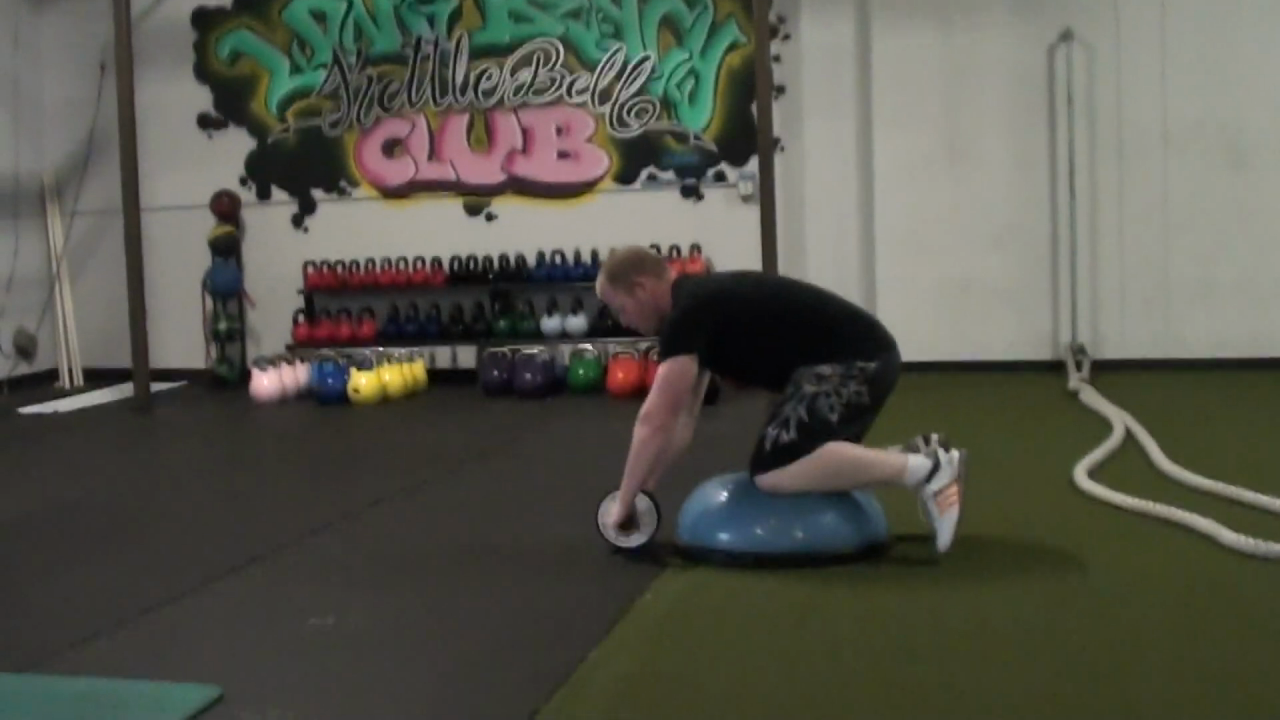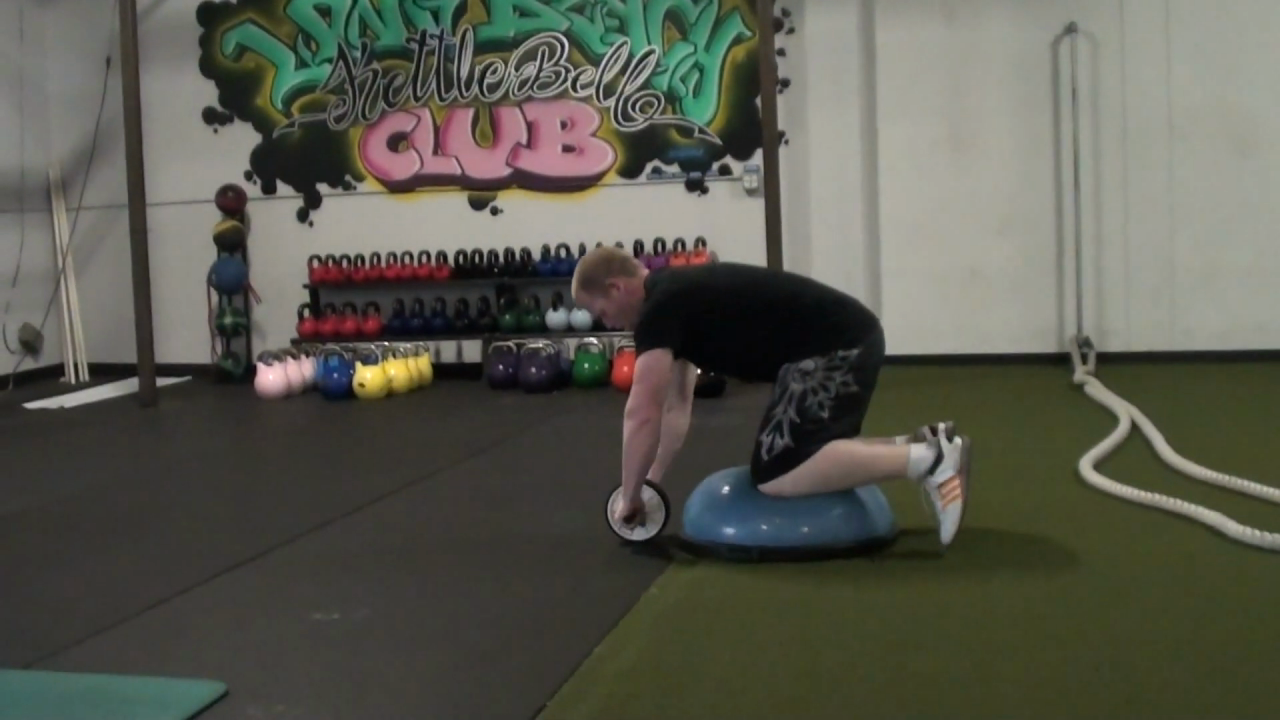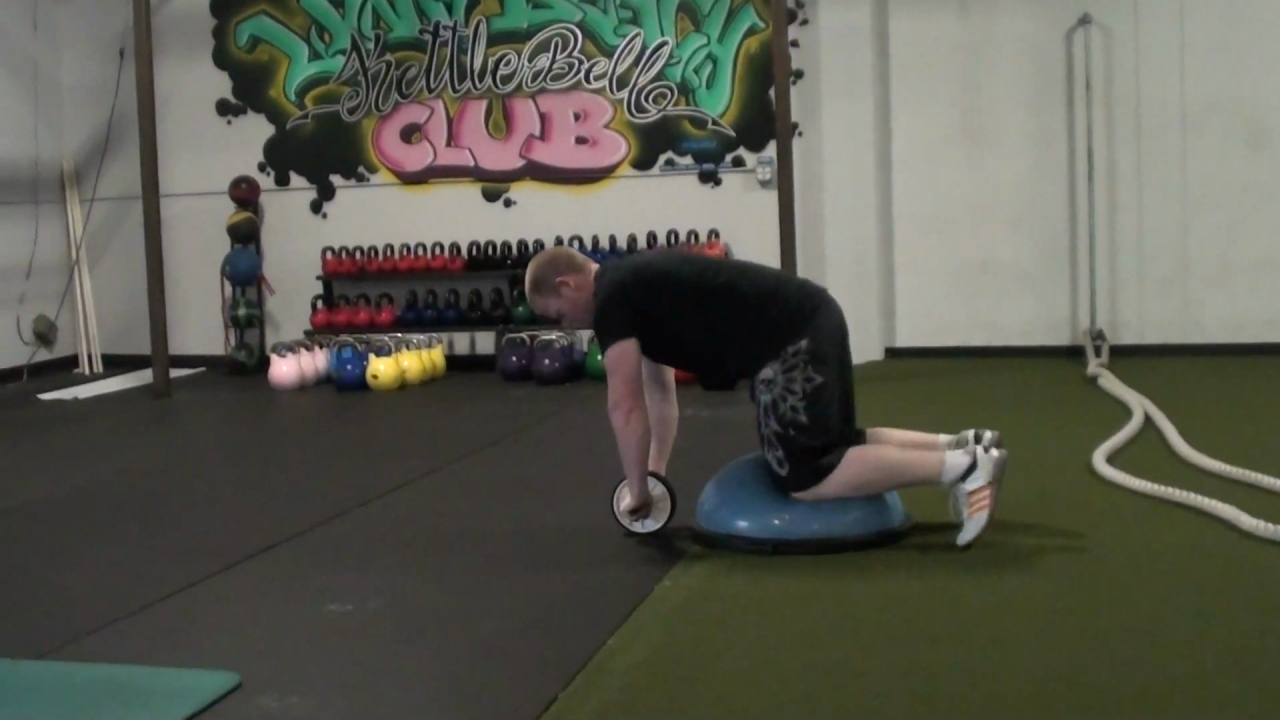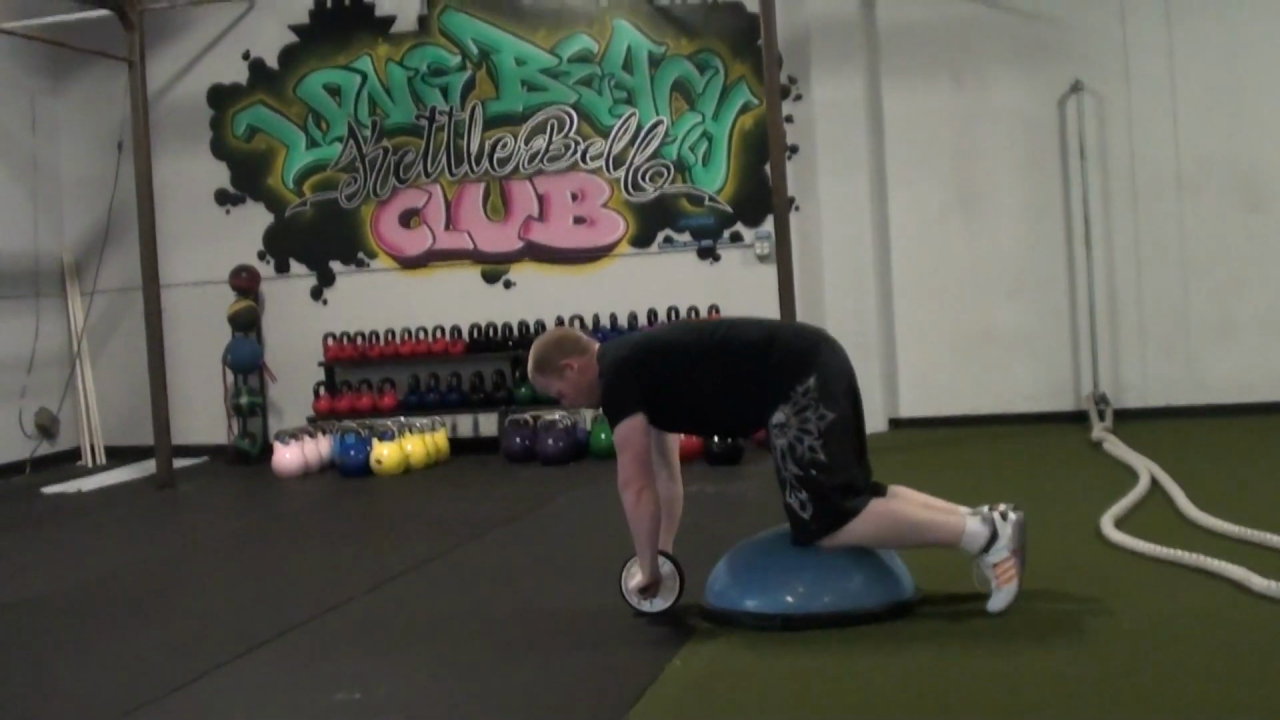
dt=1s
person 1, frame 1
left shoulder: (688, 312)
right shoulder: (696, 308)
left elbow: (656, 419)
right elbow: (680, 421)
left wrist: (625, 505)
right wrist: (643, 491)
left hip: (853, 359)
right hip: (860, 358)
left knee: (773, 470)
right knee: (800, 463)
left ankle: (923, 470)
right ankle: (916, 456)
person 1, frame 2
left shoulder: (660, 307)
right shoulder: (676, 300)
left elbow: (642, 416)
right elbow: (675, 408)
left wrist: (631, 498)
right wrist: (653, 482)
left hip: (834, 349)
right hip: (849, 340)
left knee: (776, 473)
right knee: (809, 455)
left ankle: (927, 460)
right ankle: (922, 445)
person 1, frame 3
left shoulder: (612, 297)
right shoulder: (635, 287)
left elbow: (625, 406)
right elbow: (659, 391)
left wrist: (638, 491)
right wrist: (656, 473)
left hip: (791, 339)
right hip: (811, 321)
left knee: (803, 475)
right knee: (835, 448)
left ankle: (962, 465)
right ankle: (964, 451)
person 1, frame 4
left shoulder: (617, 375)
right shoulder: (640, 365)
left elbow: (635, 483)
right elbow: (663, 469)
left wrist: (649, 568)
right wrist: (665, 552)
left hip: (799, 382)
right hip: (816, 364)
left knee: (826, 519)
right knee: (854, 496)
left ankle: (980, 536)
right ankle: (983, 520)
